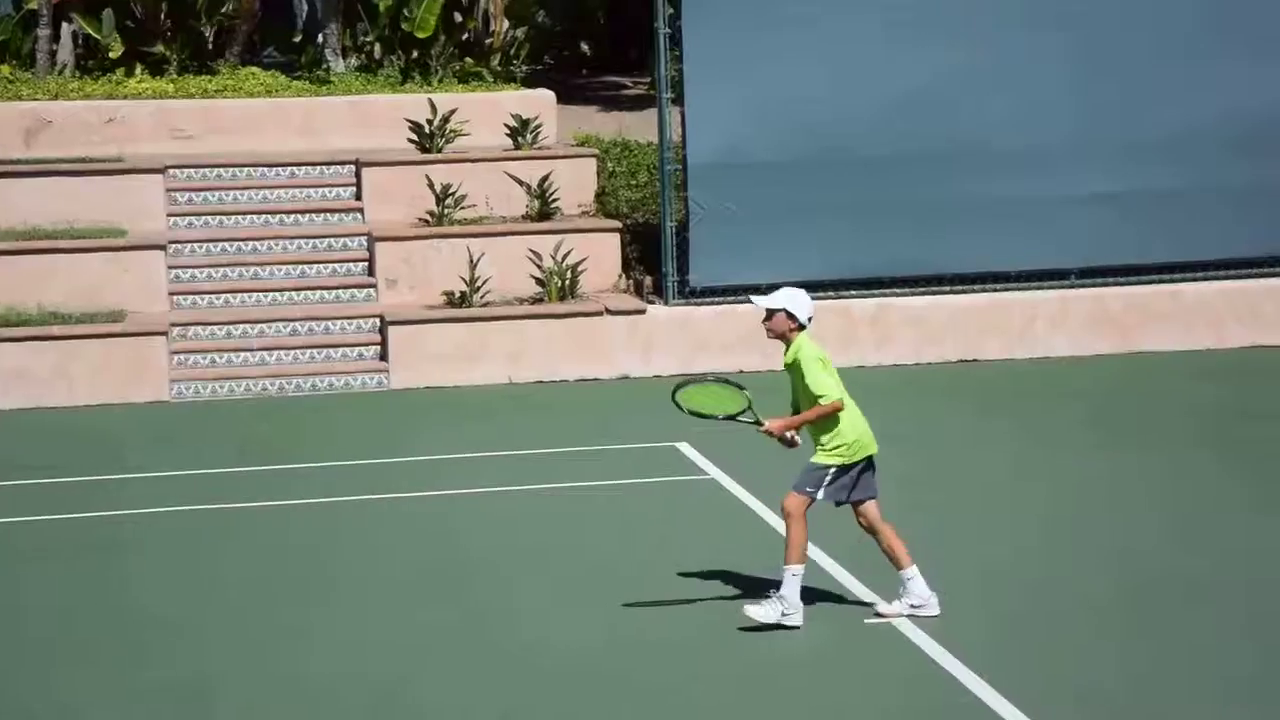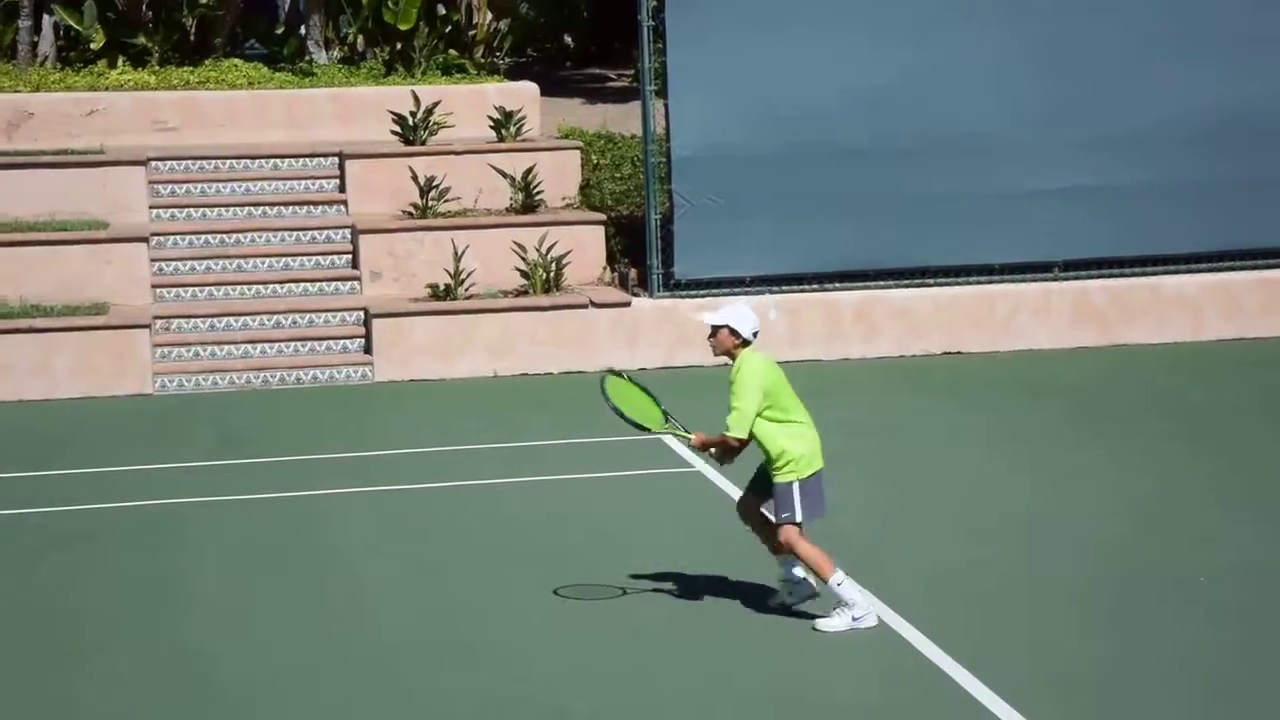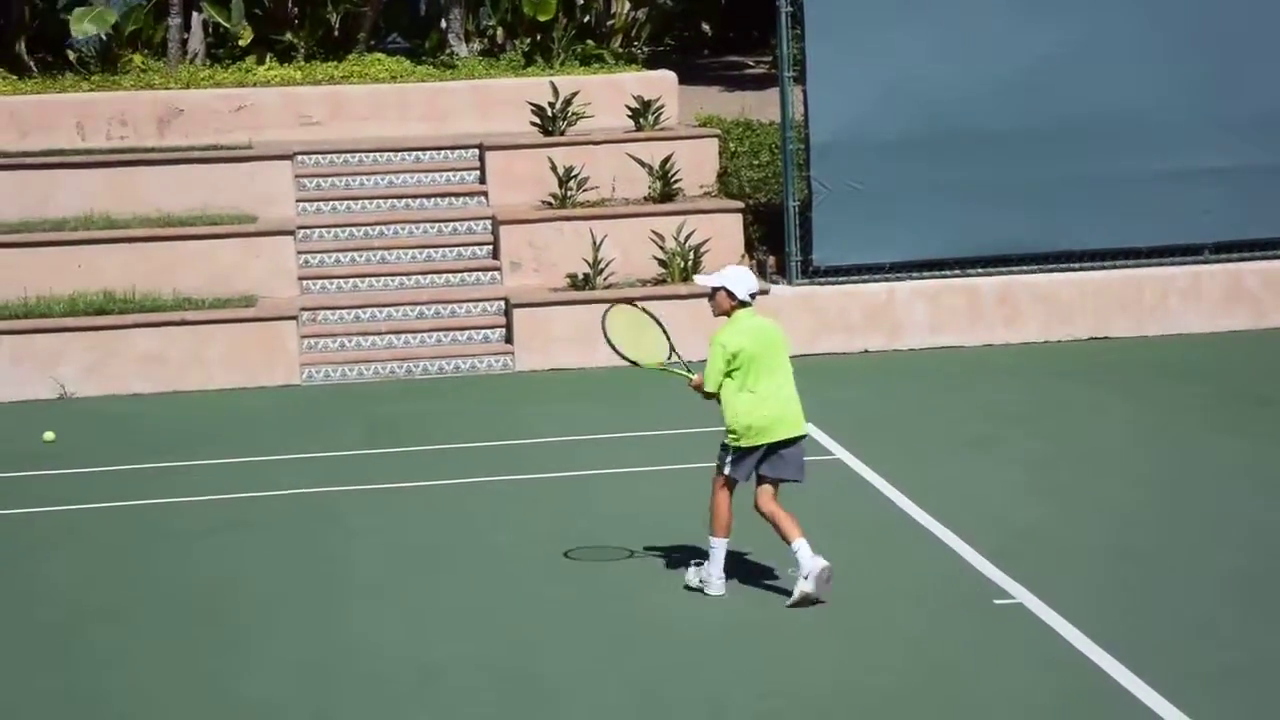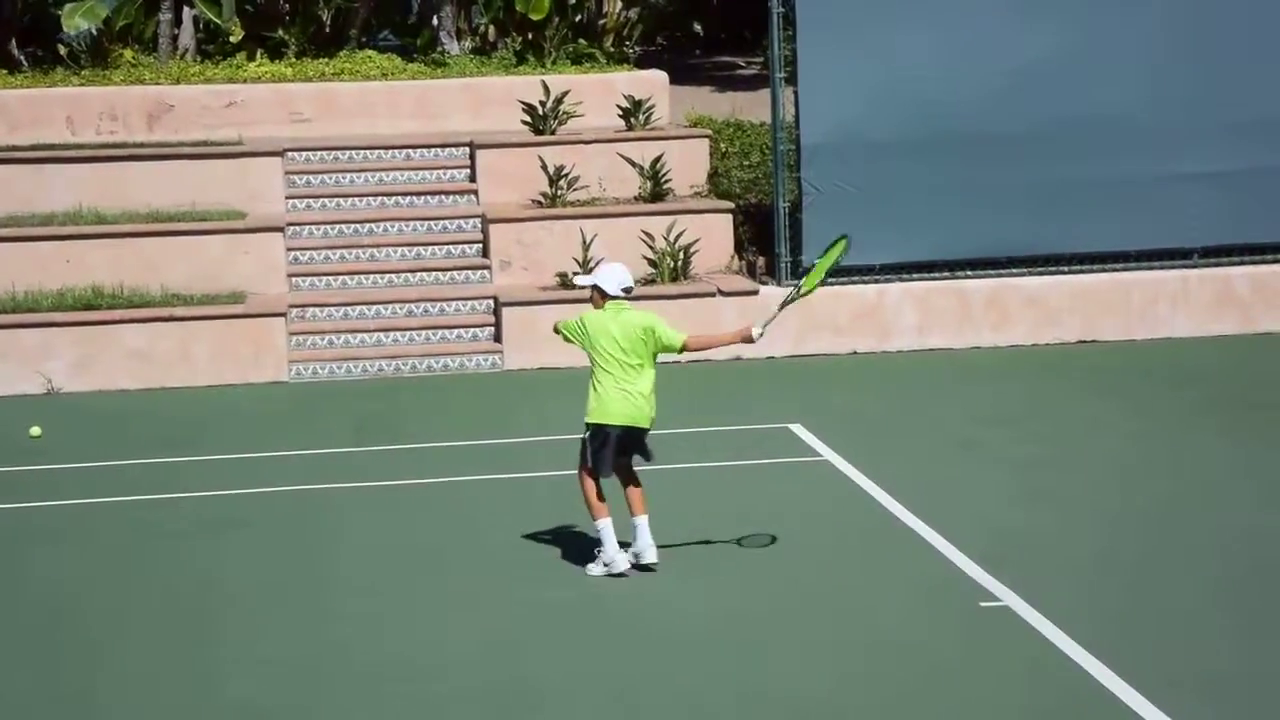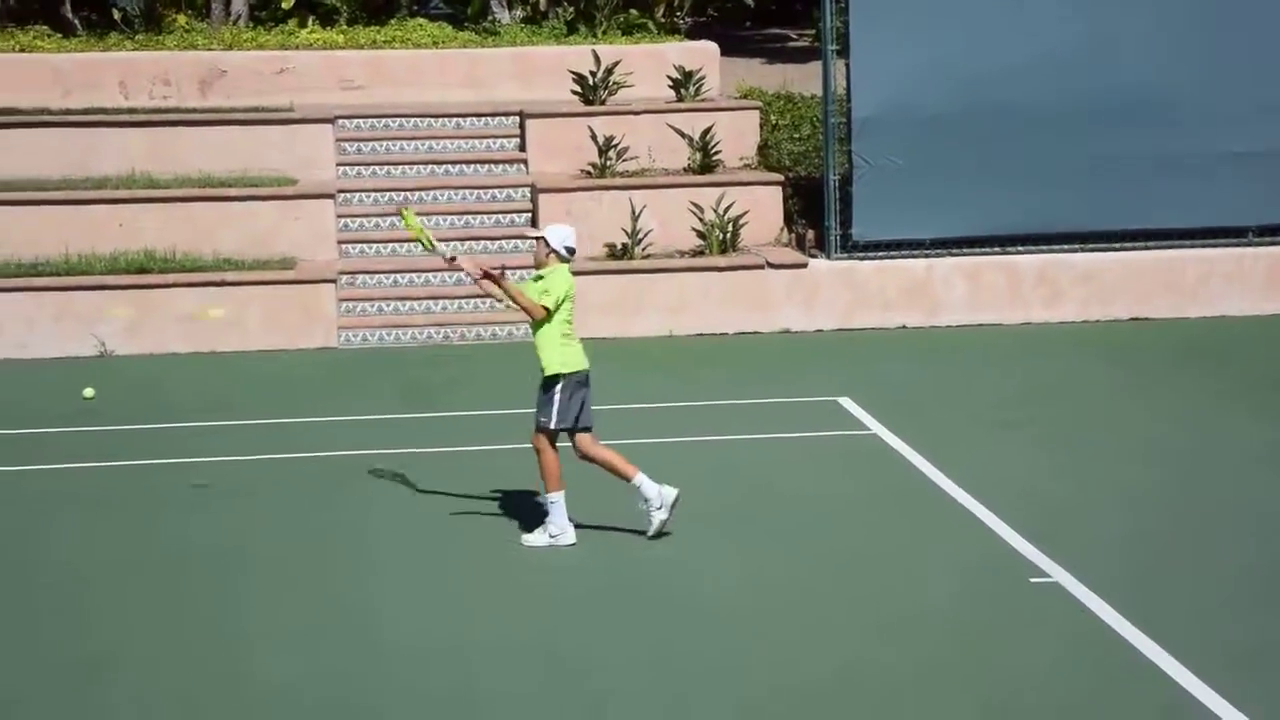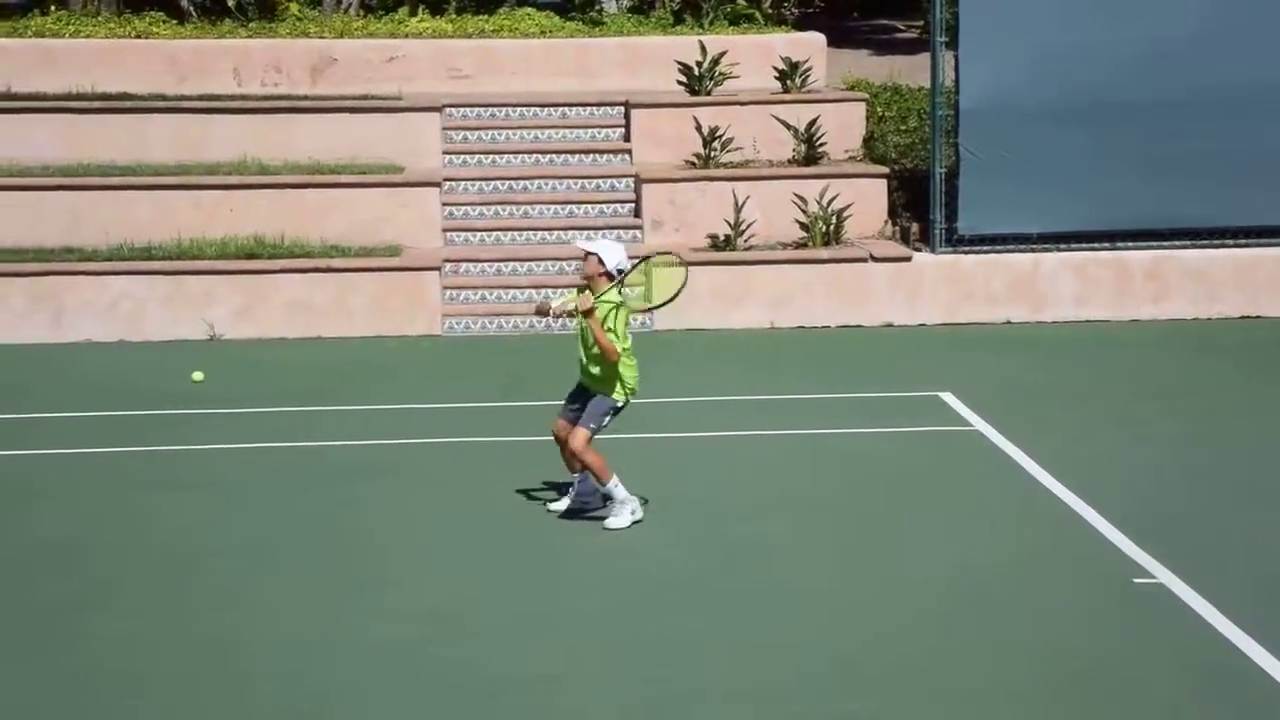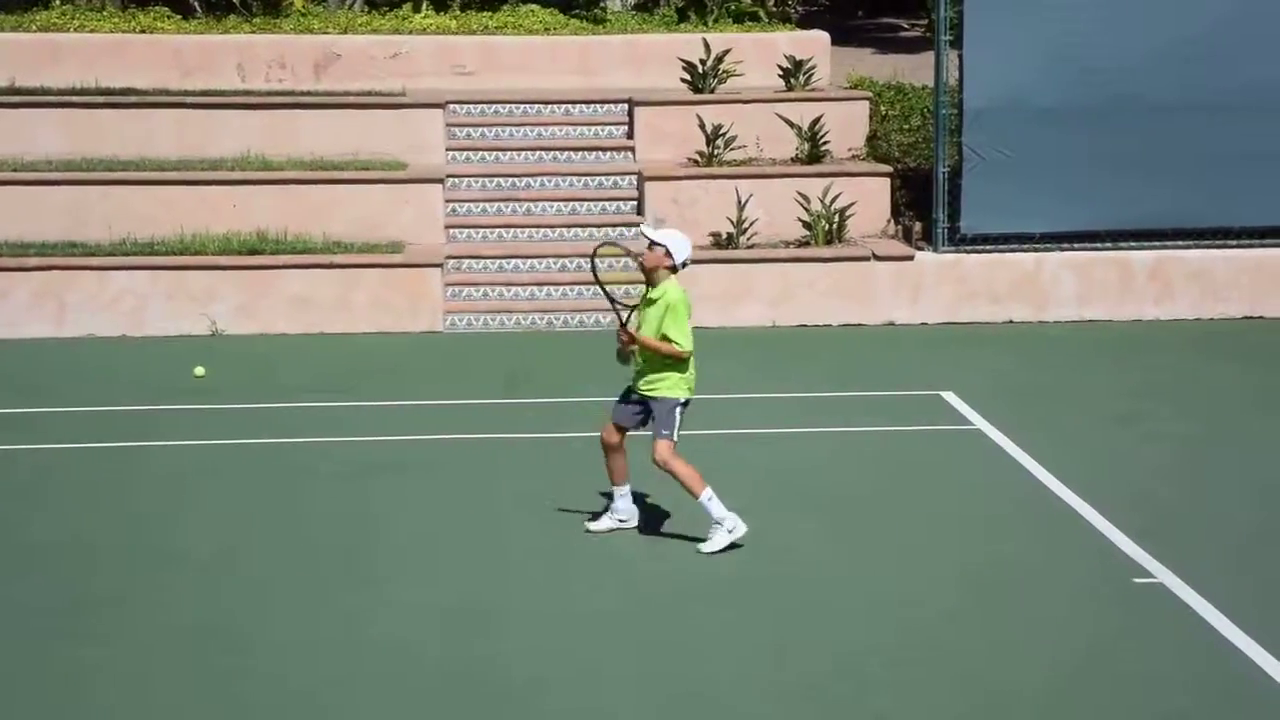
dt=0.5s
person 1, frame 1
left shoulder: (807, 355)
right shoulder: (794, 355)
left elbow: (835, 402)
right elbow: (803, 407)
left wrist: (788, 424)
right wrist: (786, 428)
left hip: (841, 446)
right hip: (855, 444)
left knee: (793, 507)
right knee: (871, 519)
left ankle: (788, 602)
right ankle: (918, 595)
person 1, frame 2
left shoulder: (746, 375)
right shoulder: (754, 364)
left elbow: (737, 436)
left wrist: (705, 442)
right wrist: (729, 448)
left hip: (793, 459)
right hip: (786, 454)
left knee: (789, 536)
right knee: (748, 509)
left ankle: (856, 605)
right ankle: (796, 579)
person 1, frame 3
left shoulder: (724, 337)
right shoulder: (771, 328)
left elbow: (710, 390)
left wrist: (698, 382)
left hip: (752, 428)
right hip: (790, 424)
left knee: (722, 487)
right knee: (765, 501)
left ankle: (714, 574)
right ankle: (809, 564)
person 1, frame 4
left shoulder: (589, 322)
right shoulder: (646, 321)
left elbow: (557, 327)
right elbow: (688, 343)
left wrist: (567, 329)
right wrist: (742, 335)
left hip: (605, 414)
right hip: (641, 414)
left knee: (589, 478)
right knee: (624, 471)
left ankle: (611, 554)
right ankle: (644, 544)
person 1, frame 5
left shoulder: (559, 277)
right shoulder: (547, 279)
left elbow: (535, 311)
right elbow: (509, 298)
left wrist: (503, 283)
right wrist: (479, 275)
left hip: (563, 371)
right hip: (565, 370)
left knee: (543, 441)
right knee: (585, 445)
left ankle: (558, 526)
right ankle: (654, 495)
person 1, frame 6
left shoulder: (614, 307)
right shoulder: (584, 294)
left elbow: (612, 354)
right elbow: (539, 309)
left wrist: (590, 318)
right wrist: (554, 308)
left hip: (613, 387)
right hip: (590, 381)
left knee: (579, 443)
right knee: (562, 431)
left ankle: (626, 504)
right ankle: (582, 493)
person 1, frame 7
left shoulder: (675, 297)
right shoulder: (649, 291)
left elbow: (681, 351)
left wrist: (638, 339)
right wrist: (626, 345)
left hip: (670, 385)
right hip: (644, 381)
left knee: (664, 455)
right knee: (610, 437)
left ankle: (725, 521)
right ankle: (623, 510)
